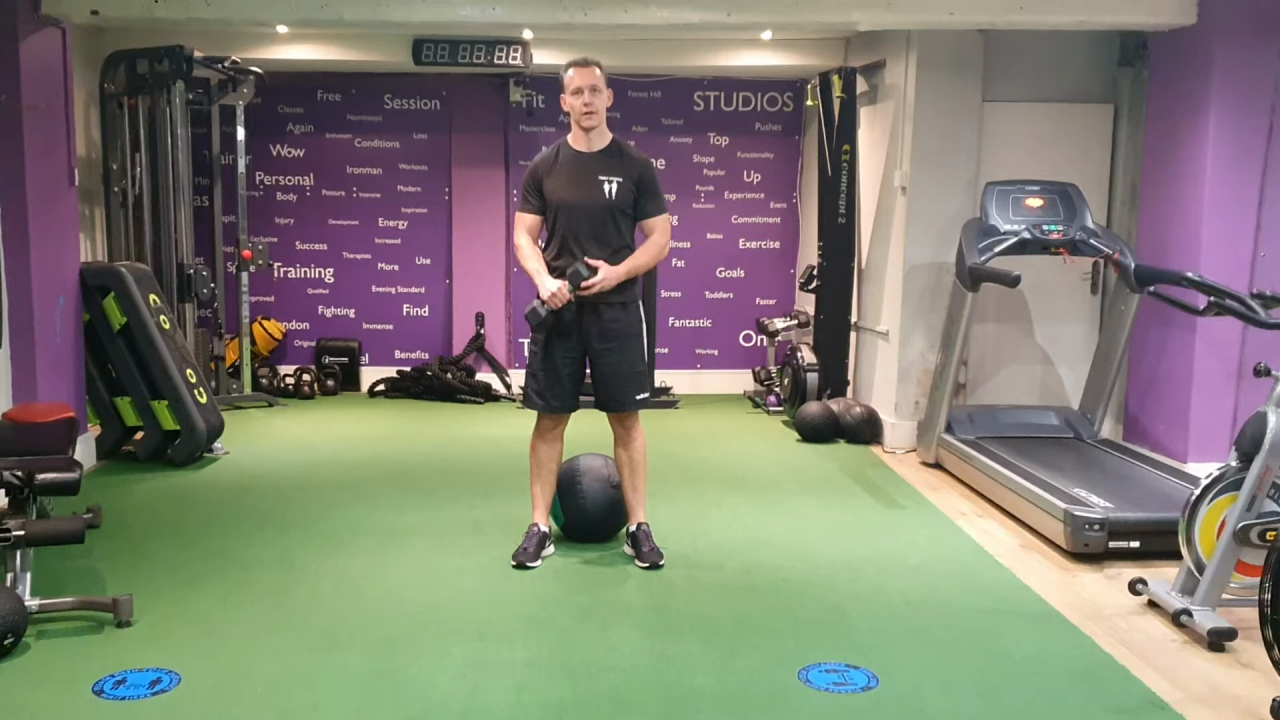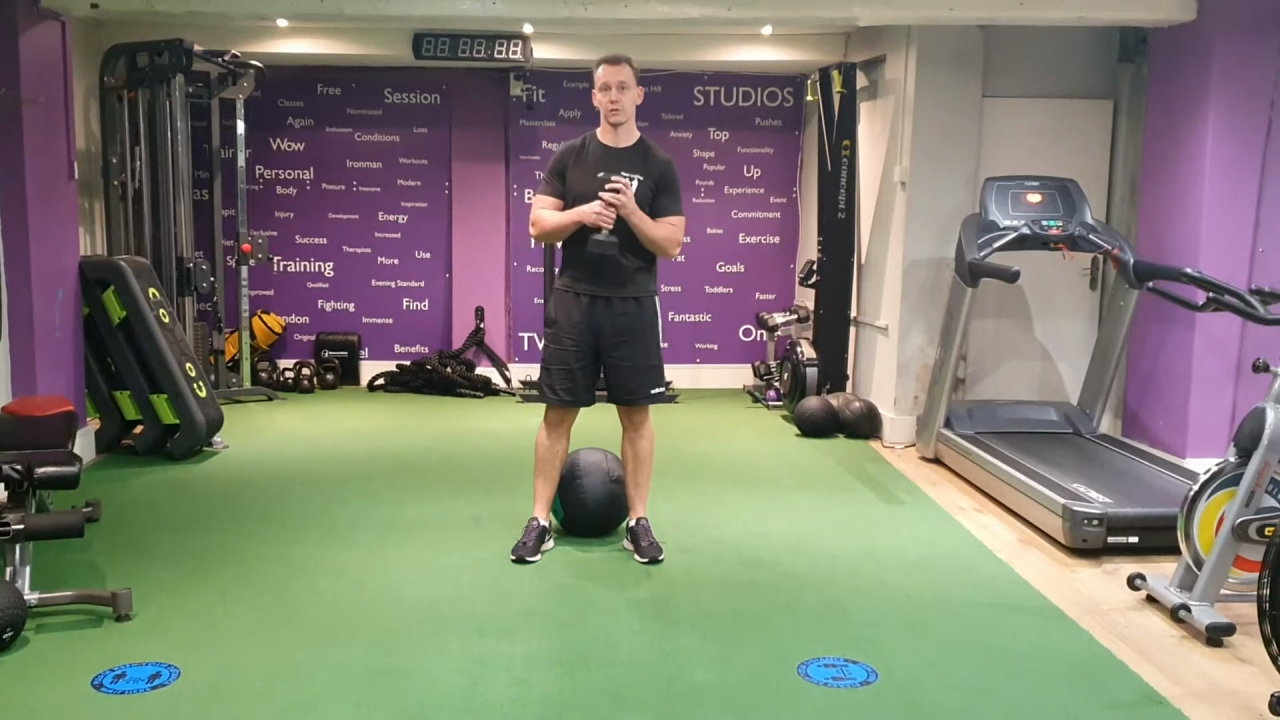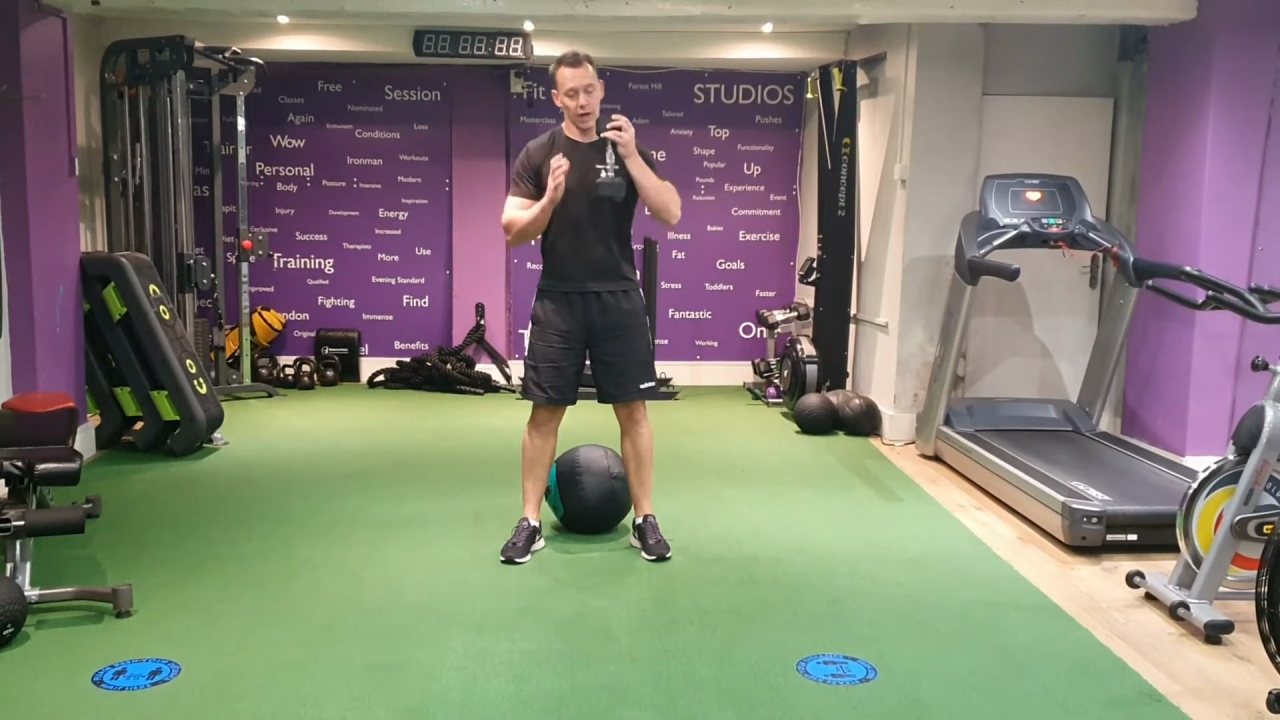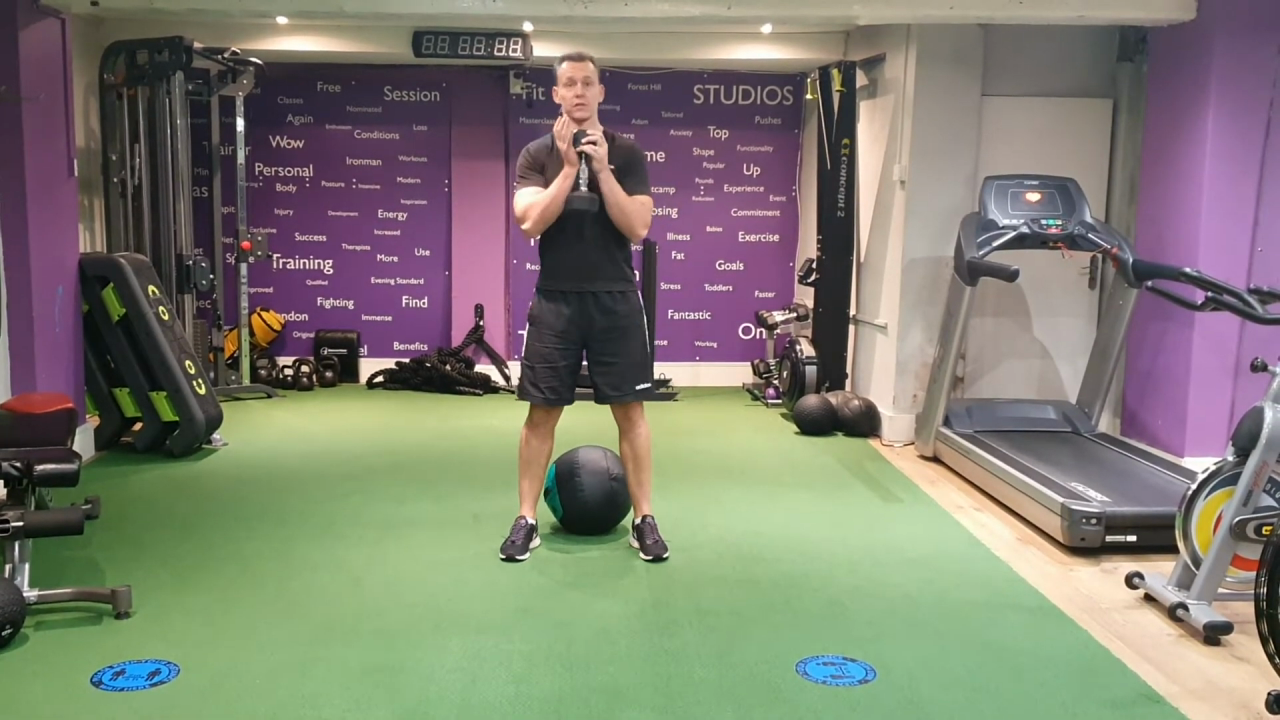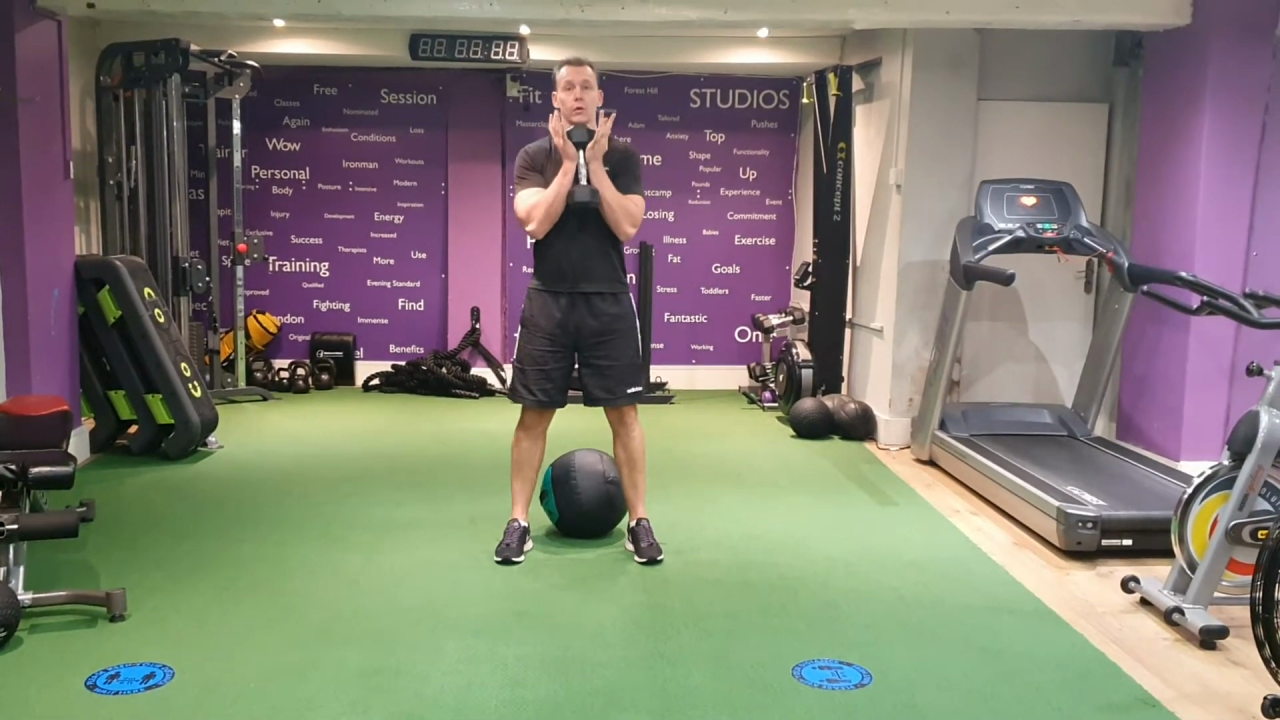
dt=1s
person 1, frame 1
left shoulder: (635, 165)
right shoulder: (544, 166)
left elbow: (659, 237)
right elbow: (523, 237)
left wrist: (618, 273)
right wrist: (544, 279)
left hip: (617, 310)
right hip: (558, 311)
left knee: (627, 419)
right knee: (549, 420)
left ankle: (638, 527)
right ankle: (540, 527)
person 1, frame 2
left shoulder: (659, 165)
right shoulder: (569, 156)
left elbow: (671, 244)
right elbow: (538, 226)
left wrist: (630, 210)
right wrist: (580, 213)
left hip: (633, 305)
right hip: (573, 301)
left knee: (636, 414)
right knee: (557, 414)
left ankle: (638, 522)
right ankle: (540, 522)
person 1, frame 3
left shoulder: (631, 149)
right shoulder: (537, 153)
left elbow: (671, 214)
right elbow: (513, 231)
left wrist: (630, 155)
right wrist: (547, 202)
left hip: (618, 297)
right hip: (558, 300)
left knee: (632, 409)
right knee: (544, 412)
left ankle: (644, 520)
right ankle: (530, 522)
person 1, frame 4
left shoulder: (626, 153)
right shoulder: (537, 153)
left elbow: (638, 227)
right elbow: (530, 222)
left wrist: (601, 168)
right wrist: (569, 166)
left hip: (615, 299)
right hip: (556, 300)
left knee: (630, 410)
right knee: (542, 411)
left ankle: (643, 520)
right ankle: (526, 520)
person 1, frame 5
left shoulder: (623, 156)
right shoulder: (535, 155)
left elbow: (627, 226)
right elbow: (535, 223)
left wrist: (596, 164)
right wrist: (568, 164)
left hip: (608, 300)
right hip: (549, 300)
left knee: (624, 412)
right knee: (533, 413)
left ankle: (638, 522)
right ankle: (519, 522)
